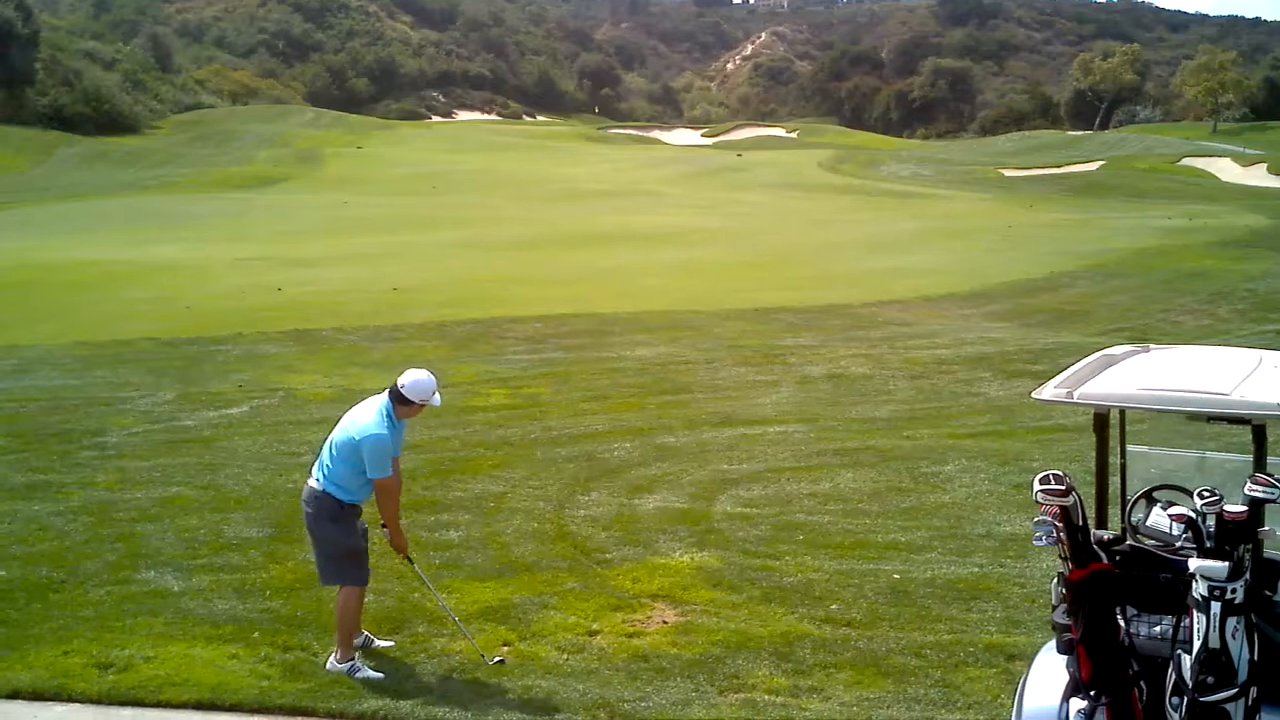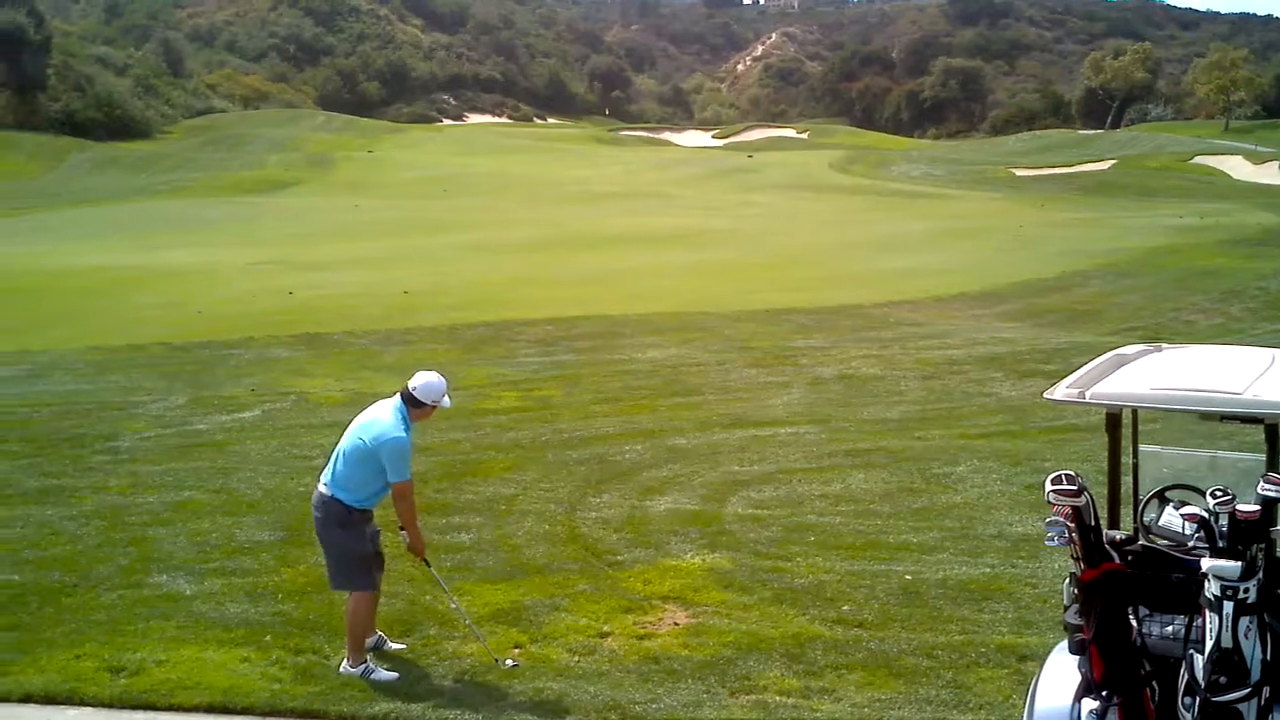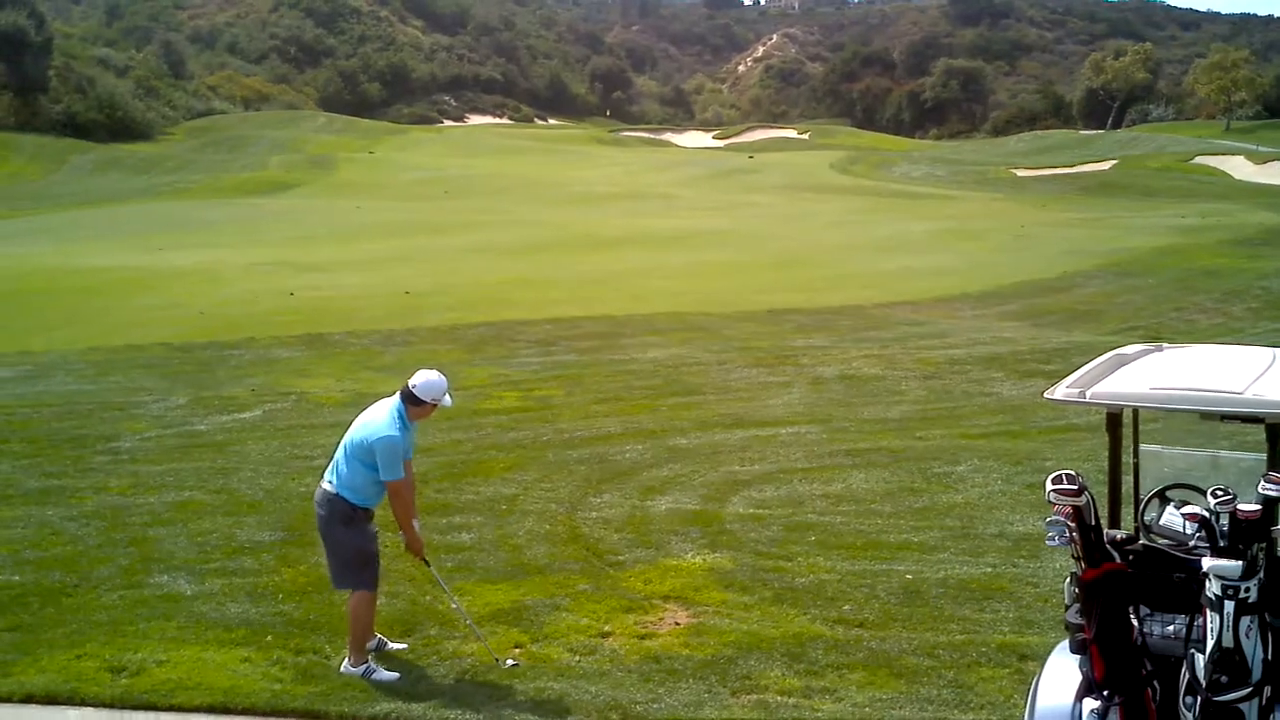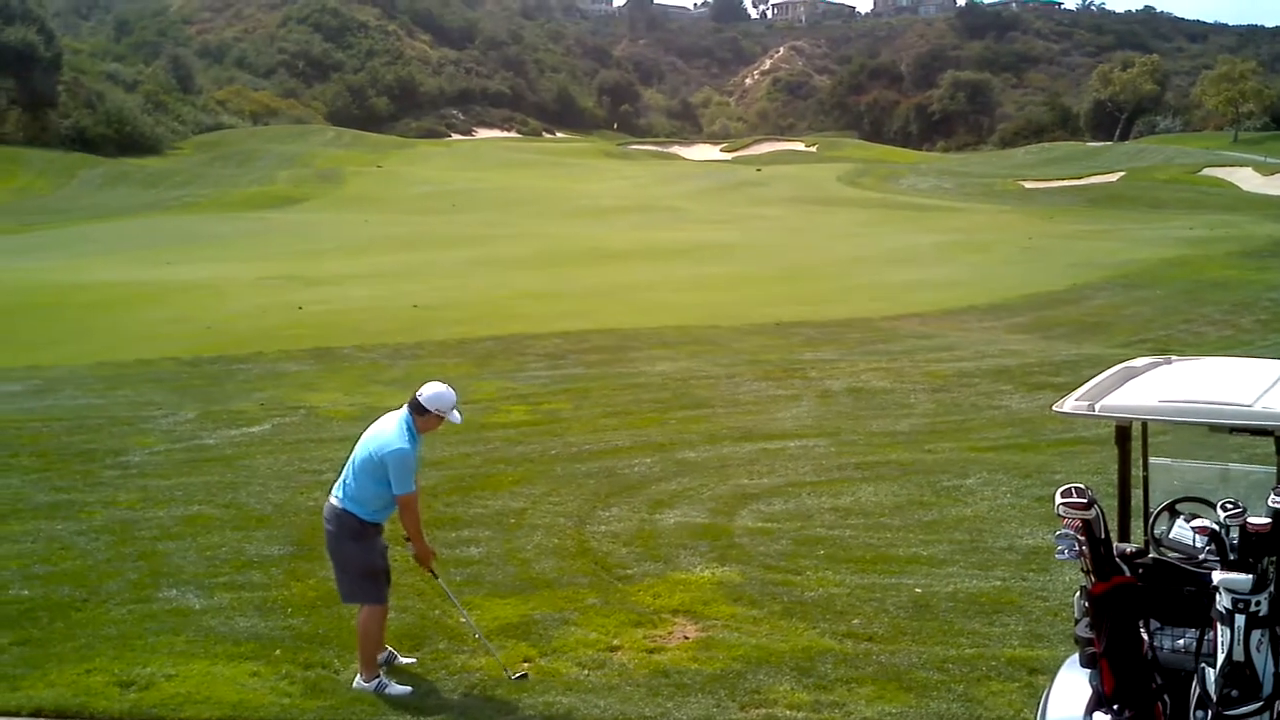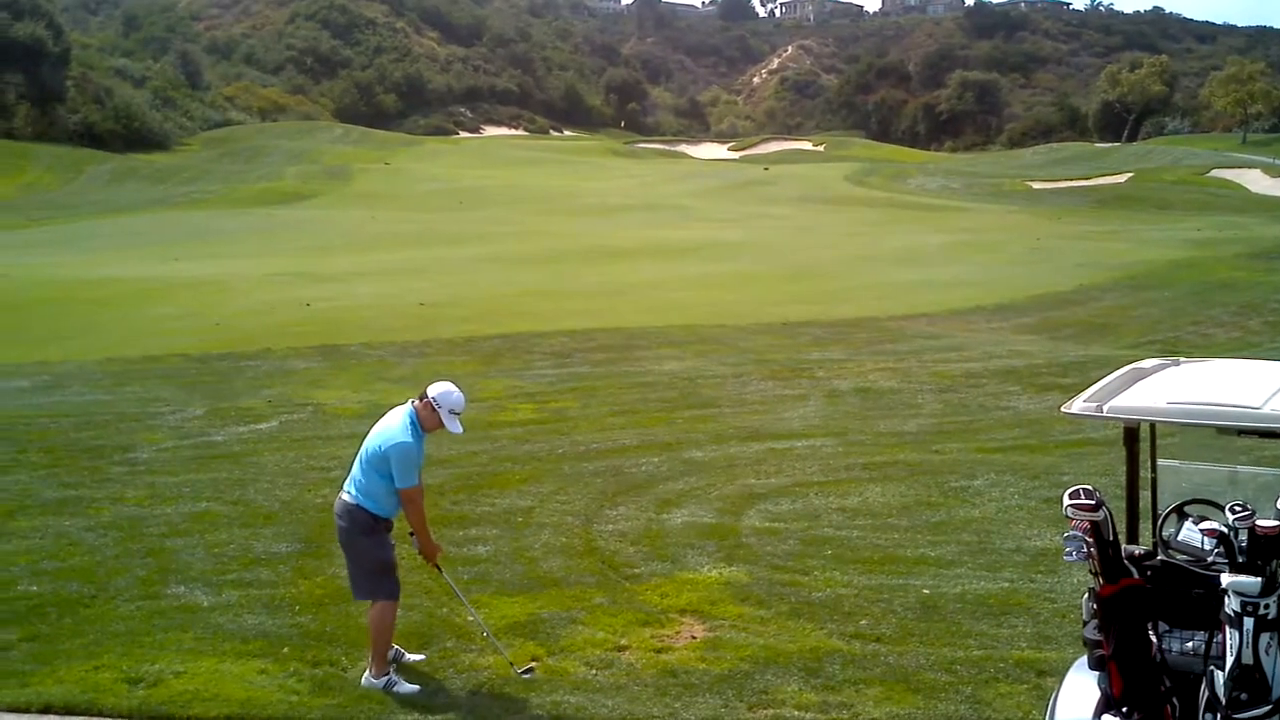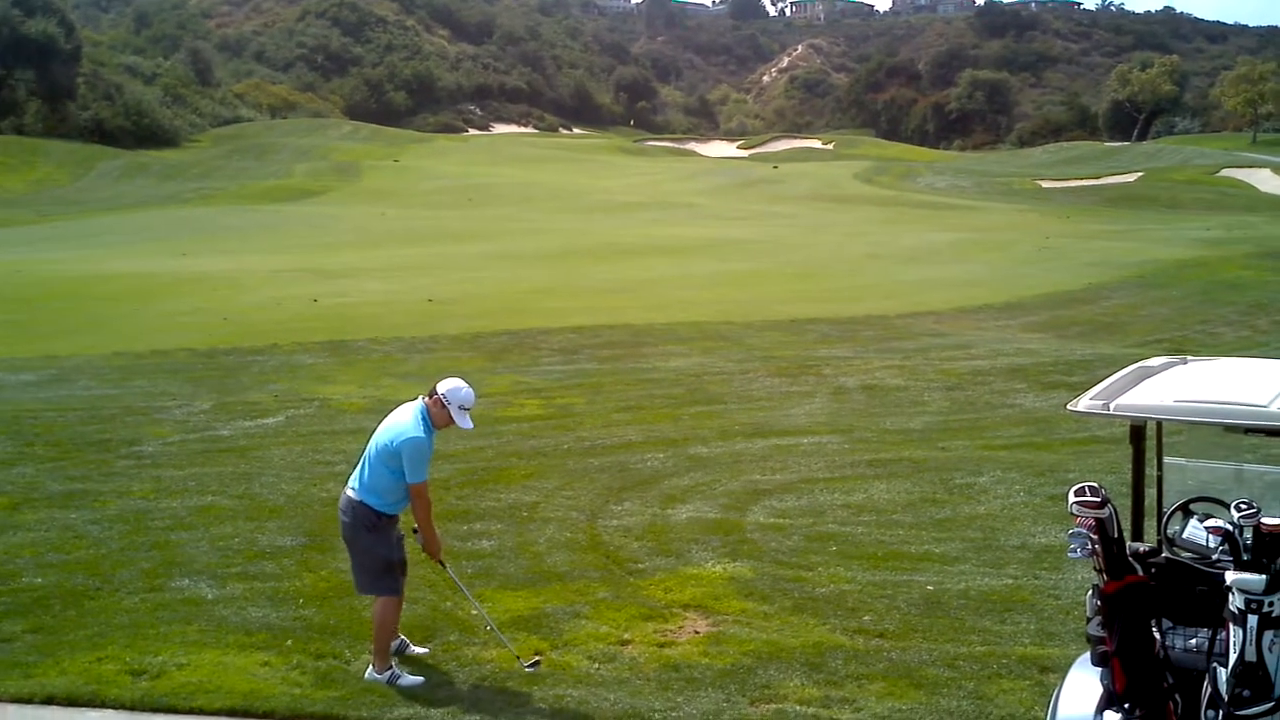
dt=0.3s
person 1, frame 1
left shoulder: (389, 410)
right shoulder: (376, 433)
left elbow: (394, 472)
right elbow: (384, 490)
left wrist: (396, 522)
right wrist: (396, 534)
left hip: (341, 499)
right hip: (328, 504)
left knee: (358, 572)
right knee: (353, 579)
left ankle: (354, 634)
right ankle: (343, 657)
person 1, frame 2
left shoulder: (392, 408)
right shoulder: (394, 437)
left elbow: (404, 482)
right elbow: (401, 494)
left wrist: (412, 526)
right wrist: (415, 536)
left hip: (352, 503)
right hip: (338, 510)
left knee: (373, 570)
right knee: (361, 584)
left ankle: (367, 634)
right ankle: (355, 661)
person 1, frame 3
left shoulder: (396, 411)
right shoulder: (389, 434)
left elbow: (407, 474)
right elbow: (396, 493)
left wrist: (414, 522)
right wrist: (411, 536)
left hip: (352, 503)
right hip: (340, 507)
left knee: (370, 576)
right knee: (363, 584)
left ankle: (367, 638)
right ankle: (356, 660)
person 1, frame 4
left shoulder: (400, 422)
right shoulder: (400, 448)
left elbow: (411, 491)
right elbow: (407, 506)
left wrist: (419, 540)
right wrist: (421, 548)
left hip: (359, 516)
right hip: (350, 522)
left knee: (380, 588)
right knee: (372, 598)
left ankle: (377, 652)
right ankle: (368, 675)
person 1, frame 5
left shoulder: (407, 417)
right shoulder: (403, 441)
left elbow: (416, 486)
right elbow: (410, 500)
left wrist: (422, 535)
right wrist: (426, 542)
left hip: (368, 513)
right hip: (361, 518)
left knee: (386, 587)
right knee: (385, 594)
left ankle: (384, 649)
right ankle: (378, 671)
person 1, frame 6
left shoulder: (414, 410)
right shoulder: (415, 437)
left elbow: (418, 489)
right elbow: (419, 496)
left wrist: (426, 530)
right wrist: (430, 538)
left hip: (376, 508)
right hip: (365, 514)
left knee: (397, 576)
right knee: (386, 589)
left ankle: (390, 639)
right ankle: (380, 666)
